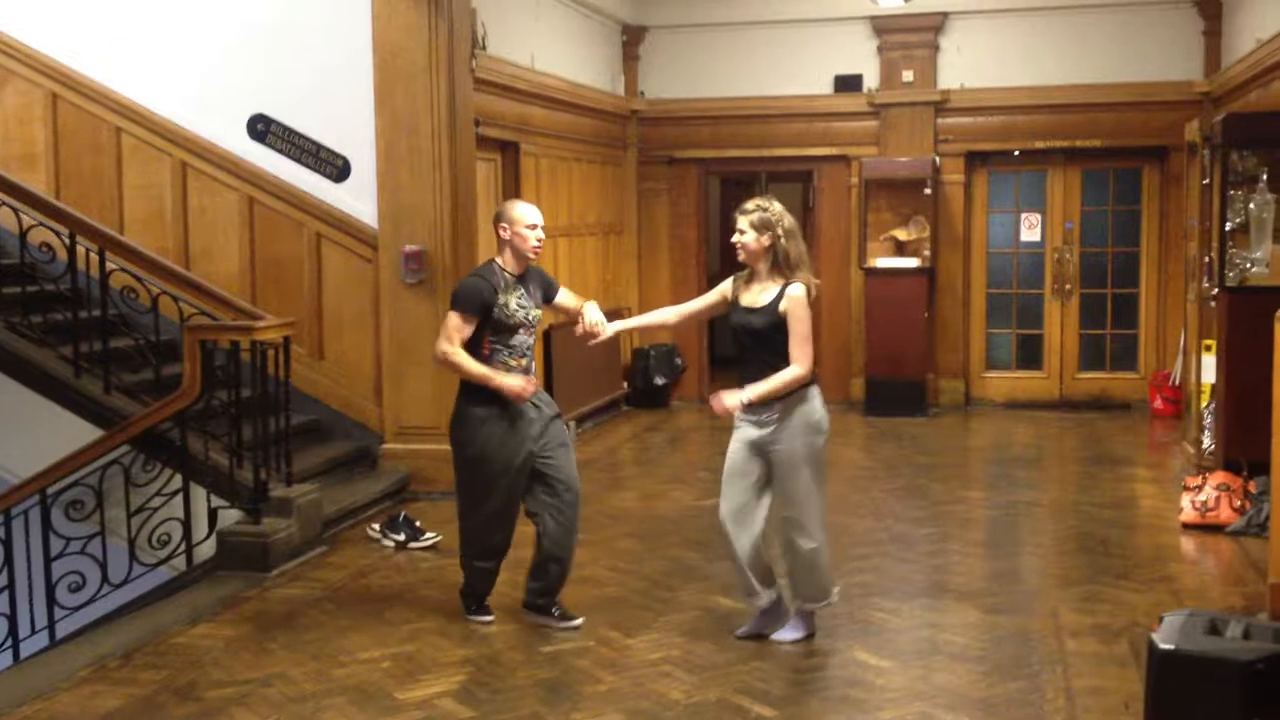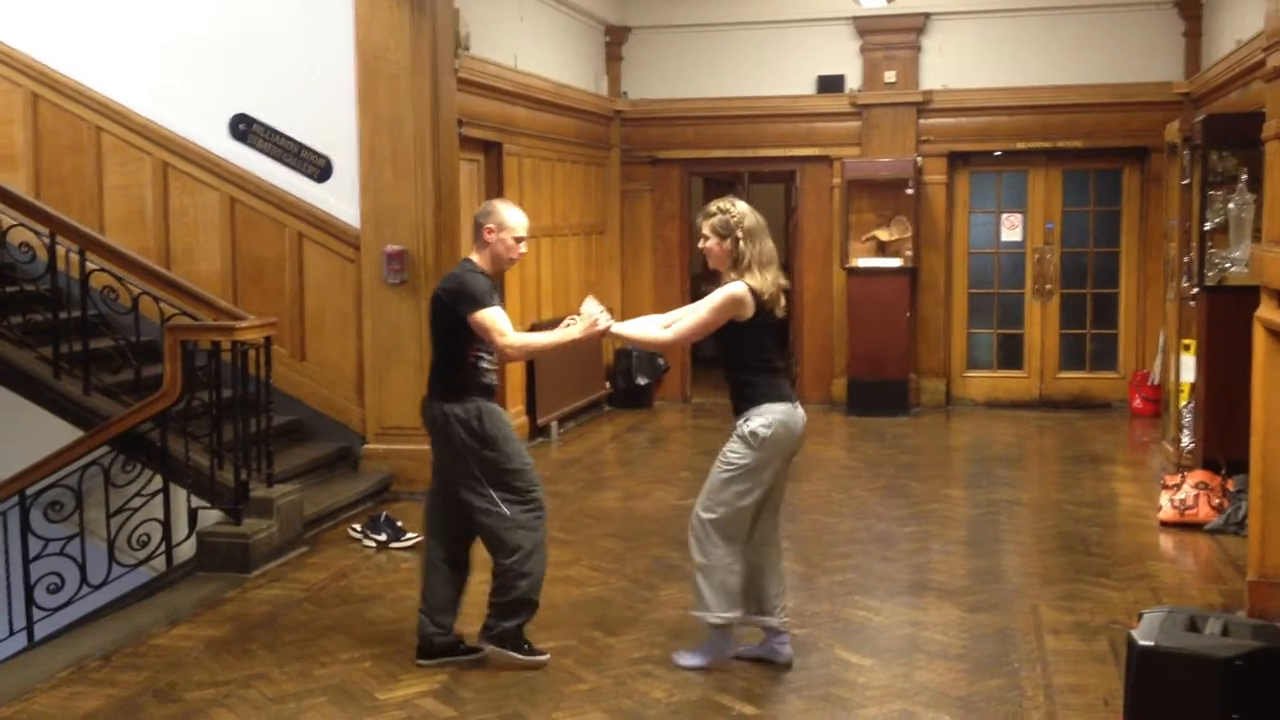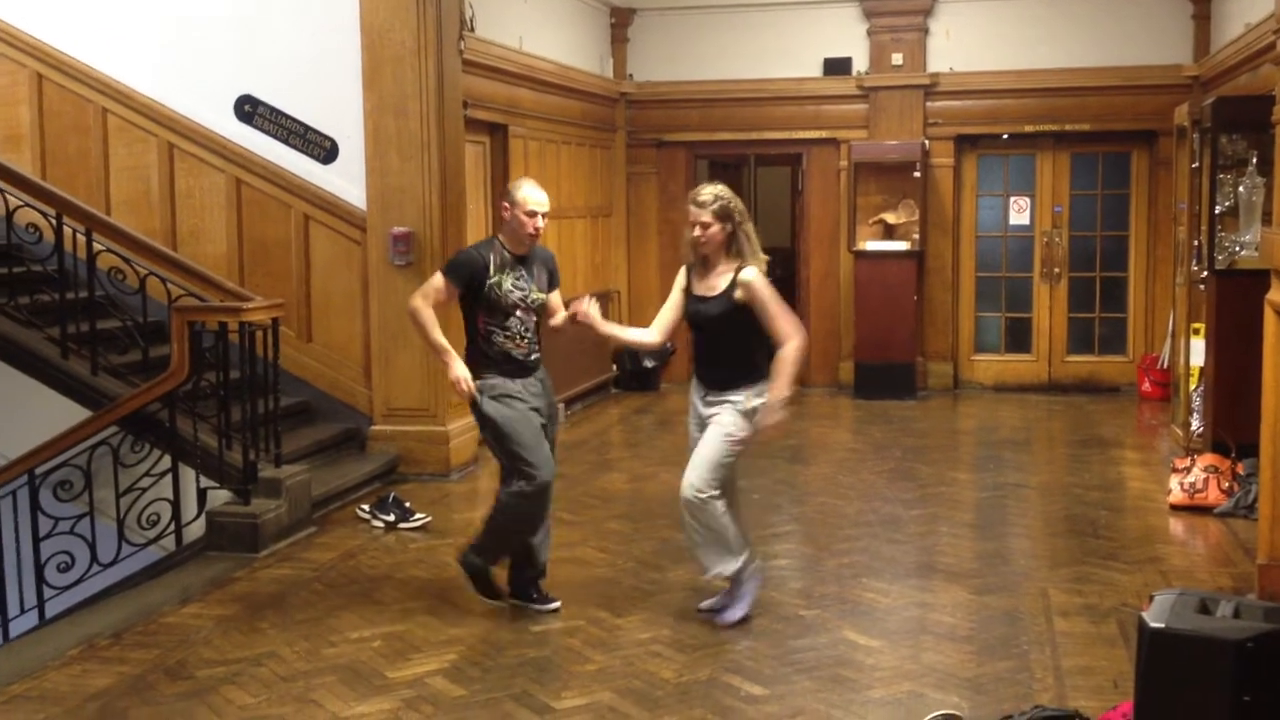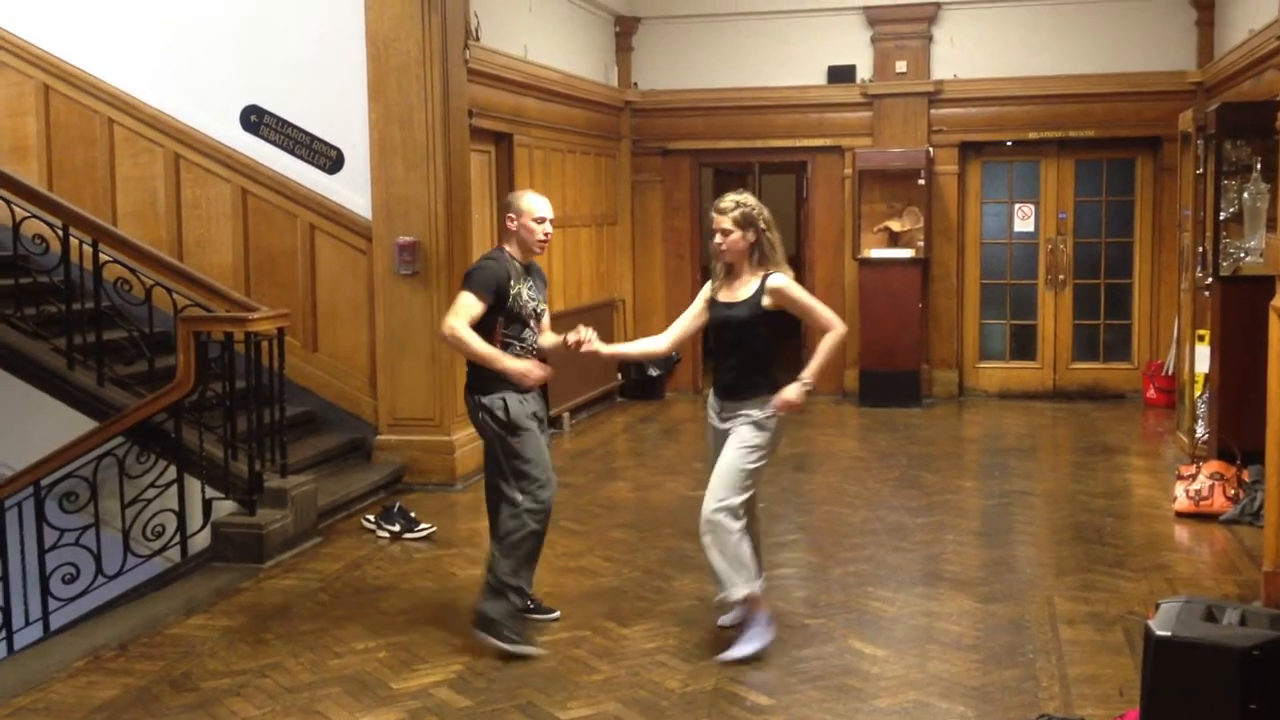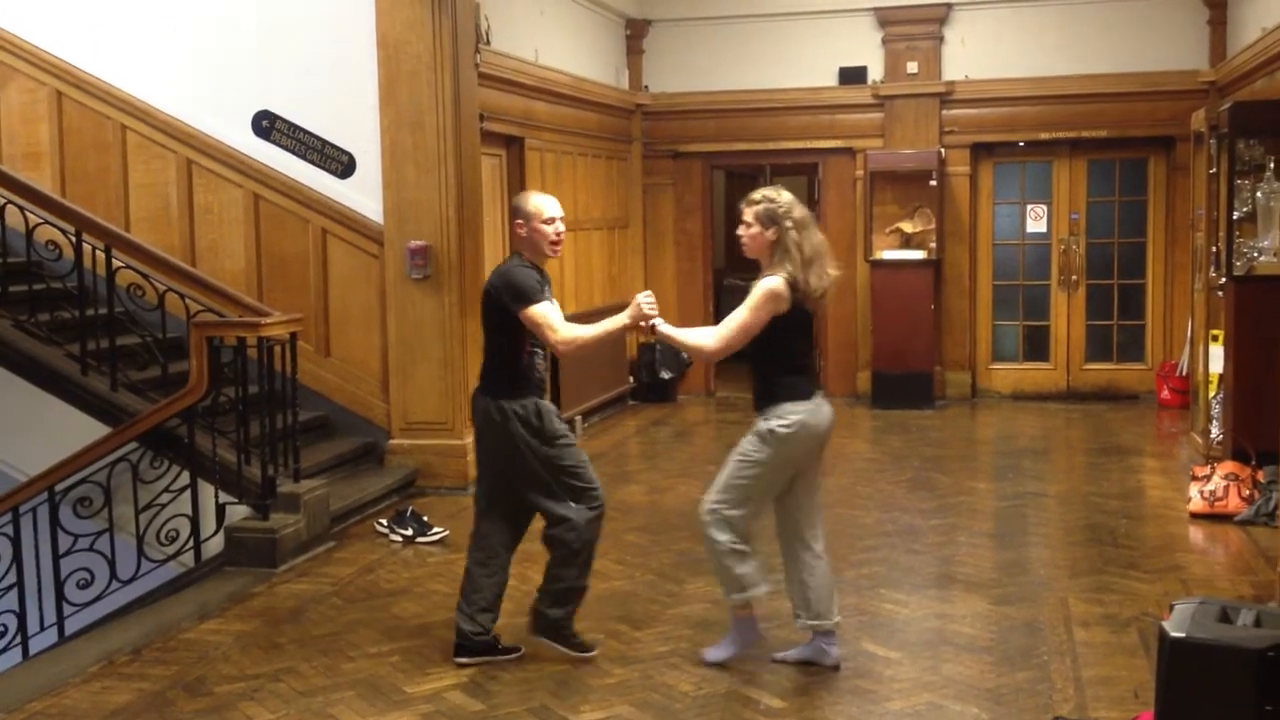
dt=1s
person 1, frame 1
left shoulder: (794, 292)
right shoulder: (736, 287)
left elbow: (801, 368)
right elbow: (678, 314)
left wrist: (744, 395)
right wrist: (619, 325)
left hip: (794, 415)
right hip: (750, 419)
left knee: (800, 521)
right knee: (737, 518)
left ankle: (804, 611)
right ankle: (768, 604)
person 1, frame 2
left shoulder: (736, 293)
right shoulder: (743, 290)
left elbow: (668, 338)
right elbow: (672, 318)
left wrist: (608, 326)
right wrist: (611, 326)
left hip: (764, 421)
right hip: (776, 417)
left knee: (711, 522)
right knee: (755, 532)
left ankle: (719, 636)
right ankle: (775, 637)
person 1, frame 3
left shoulder: (747, 278)
right shoulder: (689, 274)
left elbow: (792, 340)
right elbow: (656, 336)
left wrist: (778, 399)
right wrist: (604, 328)
left hip: (741, 396)
right hip: (703, 393)
left knee: (696, 490)
right knee: (713, 494)
left ankle: (742, 574)
right ankle: (738, 580)
person 1, frame 4
left shoulder: (775, 285)
right shoulder: (715, 287)
left elbow: (835, 329)
right elbow: (666, 342)
left wrist: (802, 385)
right wrist: (606, 349)
left hip: (756, 414)
right hip: (718, 408)
left knee: (717, 512)
right knee: (730, 512)
left ankle: (758, 618)
right ankle: (748, 598)
person 1, frame 5
left shoulder: (773, 287)
right shoulder: (785, 283)
left elbow: (717, 348)
right elbow: (724, 330)
left wrist: (663, 329)
right wrist: (664, 327)
left hip: (787, 419)
right hip: (807, 412)
left knee: (719, 512)
right knee: (801, 531)
left ankle: (745, 623)
right ankle: (822, 638)
person 2, frame 1
left shoulder: (536, 279)
right shoulder: (477, 286)
left elbow: (576, 302)
right elbow: (445, 351)
left wrist: (589, 310)
right wrist: (500, 380)
left hip: (535, 405)
right hip: (484, 414)
left knee: (562, 494)
right knee: (489, 512)
left ankle: (542, 598)
right ankle: (475, 594)
person 2, frame 2
left shoulder: (479, 283)
right shoulder: (465, 284)
left elbow: (498, 346)
right elbow: (508, 346)
left wrist: (560, 332)
right wrist: (576, 334)
left hip: (460, 410)
right hip: (464, 413)
left knee: (452, 525)
right knee: (521, 511)
left ankle: (437, 637)
right ankle: (506, 628)
person 2, frame 3
left shoulder: (544, 261)
right shoulder: (476, 260)
right elbow: (420, 304)
left wrist: (572, 316)
right wrist: (451, 360)
left hip: (535, 380)
right hip: (493, 384)
left knee: (534, 477)
right knee: (536, 474)
left ankle: (527, 583)
right ankle: (479, 559)
person 2, frame 4
left shoulder: (535, 274)
right shoulder: (492, 271)
right elbow: (452, 328)
left wrist: (569, 339)
right wrist: (507, 364)
left hip: (527, 398)
right hip: (499, 399)
left knee: (517, 498)
right knee: (533, 497)
left ankle: (516, 595)
right ankle: (496, 614)
person 2, frame 5
left shoulder: (533, 276)
right shoulder: (516, 278)
left elbow: (558, 336)
right elbow: (561, 340)
left wrist: (621, 321)
right wrist: (625, 318)
left hip: (502, 406)
right hip: (516, 409)
left knee: (498, 521)
right knee: (583, 502)
left ankle: (474, 636)
right ankle: (554, 616)
